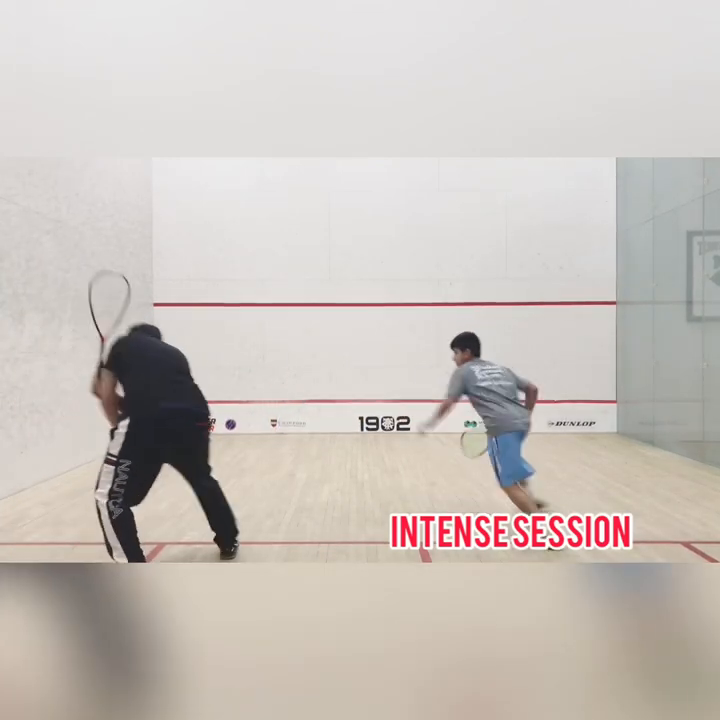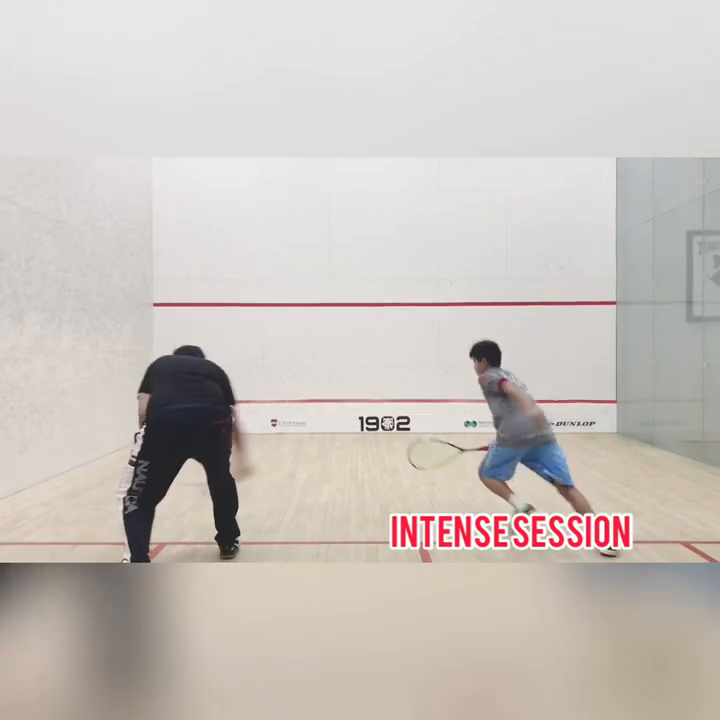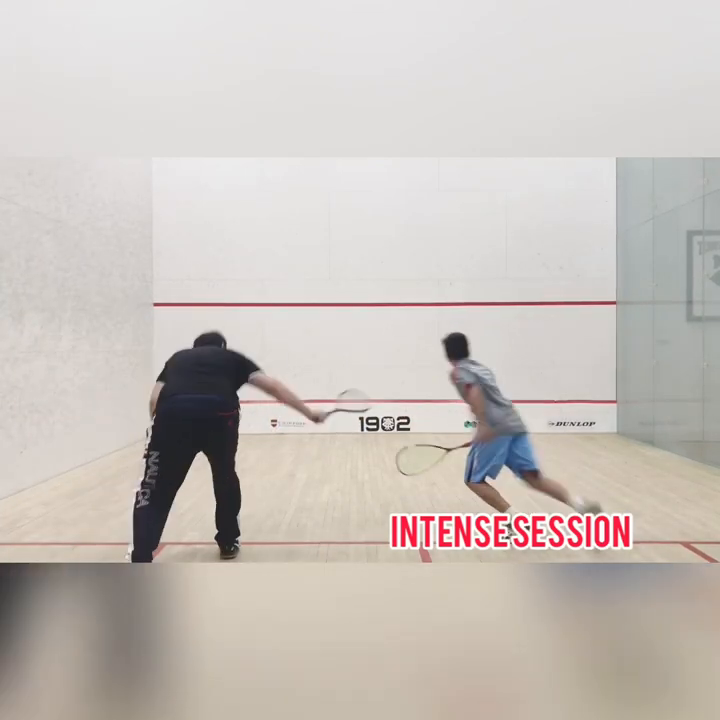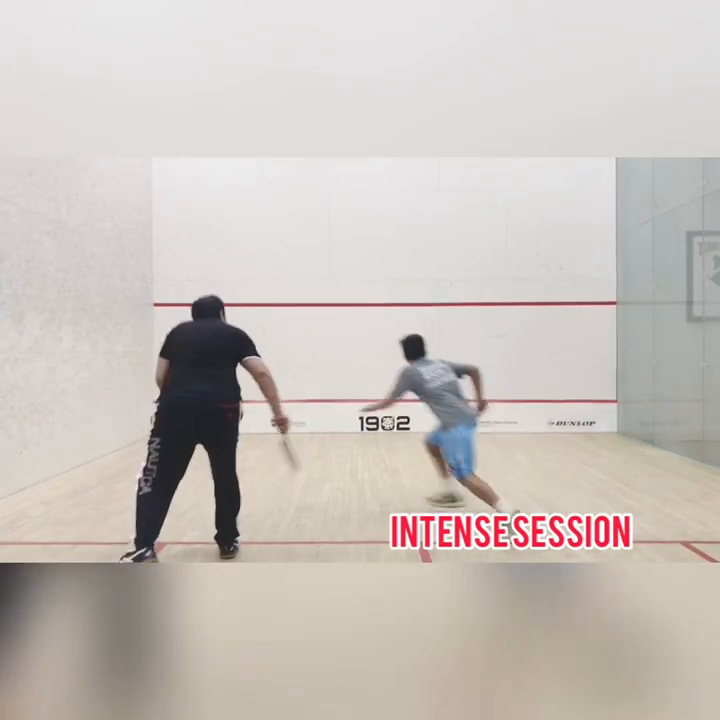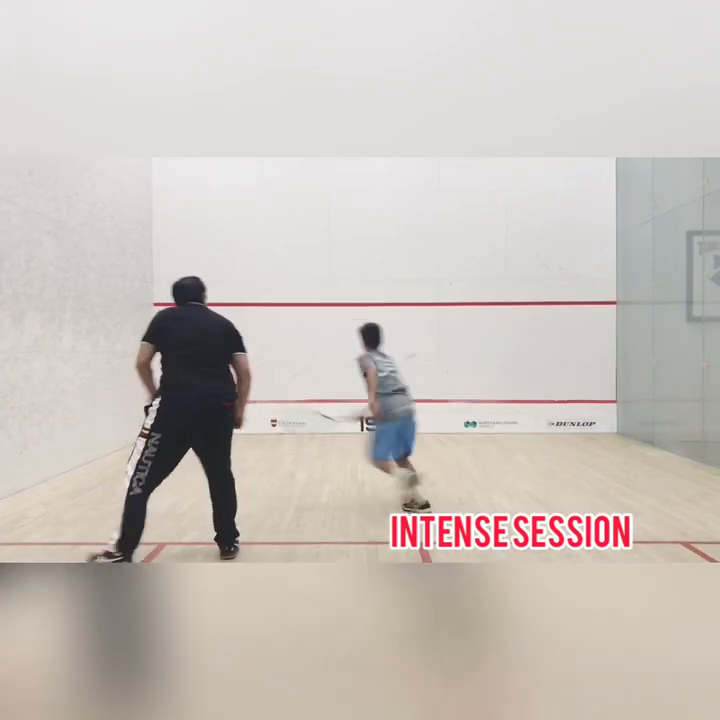
dt=0.2s
person 1, frame 1
left shoulder: (125, 345)
right shoulder: (176, 354)
left elbow: (106, 394)
left wrist: (118, 429)
left hip: (148, 419)
right hip: (194, 417)
left knee: (111, 499)
right knee: (203, 481)
right ankle: (228, 541)
person 1, frame 2
left shoulder: (158, 365)
right shoulder: (214, 370)
left elbow: (144, 412)
right elbow: (231, 418)
left wrist: (148, 441)
right wrist: (241, 456)
left hip: (163, 420)
right hip: (215, 421)
left knee: (138, 498)
right knee: (220, 479)
left ankle: (137, 565)
right ankle: (229, 542)
person 1, frame 3
left shoulder: (178, 358)
right shoulder: (234, 358)
left elbow: (155, 400)
right elbow: (273, 386)
left wrist: (160, 433)
right wrist: (308, 412)
left hip: (175, 413)
right hip: (220, 412)
left knee: (153, 491)
right knee: (225, 476)
left ankle: (141, 561)
right ankle: (229, 542)
person 1, frame 4
left shoulder: (179, 332)
right shoulder: (235, 334)
left elbow: (162, 377)
right elbow: (261, 373)
right wrist: (278, 412)
left hip: (177, 404)
right hip: (222, 406)
left knee: (155, 480)
right knee: (225, 473)
left ankle: (144, 548)
right ankle: (228, 541)
person 1, frame 5
left shoulder: (165, 318)
right shoulder: (224, 324)
left elbow: (142, 362)
right elbow: (244, 371)
left wrist: (154, 394)
right wrist: (239, 409)
left hip: (176, 401)
right hip: (219, 403)
left knee: (143, 475)
right knee: (221, 474)
left ankle: (121, 550)
right ankle: (228, 542)
person 2, frame 1
left shoulder: (463, 372)
right shoulder: (502, 369)
left elbow: (448, 403)
right elbow: (533, 389)
left wrist: (431, 422)
right wrist: (525, 414)
left hip: (502, 427)
right hip: (517, 422)
left knee: (509, 484)
right knee: (510, 464)
right ankle: (531, 502)
person 2, frame 2
left shoulder: (487, 377)
right shoulder: (509, 377)
left elbow: (509, 387)
left wrist: (529, 408)
left hip: (513, 437)
right hip: (541, 434)
left knee: (488, 476)
right knee: (566, 488)
left ankle: (520, 506)
person 2, frame 3
left shoulder: (457, 372)
right shoulder: (481, 368)
left elbow: (474, 393)
left wrist: (483, 427)
right wrist: (481, 435)
left hip: (494, 429)
right hip: (513, 425)
left knee: (474, 481)
right knee: (534, 476)
left ankle: (511, 518)
right ankle: (583, 506)
person 2, frame 4
left shoulder: (408, 373)
right shoulder: (443, 364)
left elbow: (391, 400)
right elbow: (474, 370)
left wrist: (372, 407)
right wrist: (480, 397)
left hip: (455, 422)
right hip: (467, 417)
left knee: (464, 475)
right knee: (431, 443)
left ankle: (505, 511)
right ankle: (449, 493)
person 2, frame 5
left shoulder: (365, 358)
right shoulder: (388, 360)
left elbow: (372, 373)
left wrist: (372, 401)
right wrist: (376, 403)
left hip: (388, 414)
right hip: (406, 411)
left knee: (379, 460)
right knee: (400, 458)
left ankle: (404, 475)
right ankle: (418, 499)
